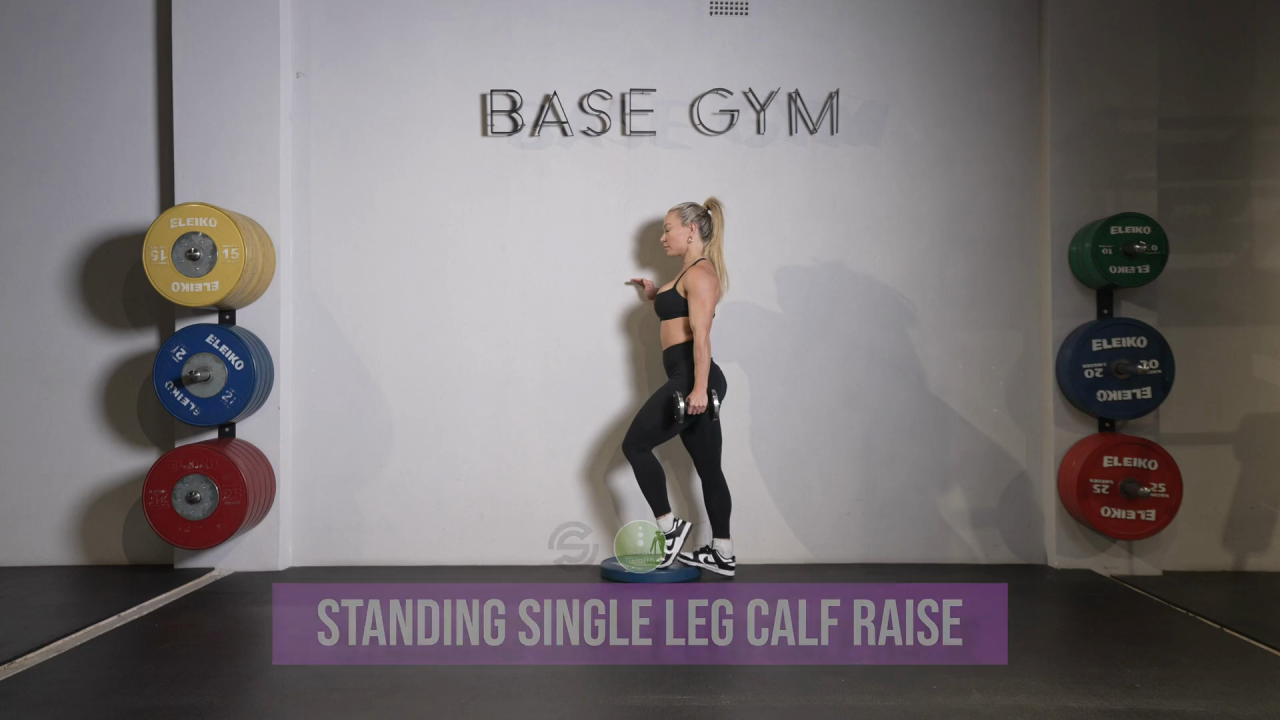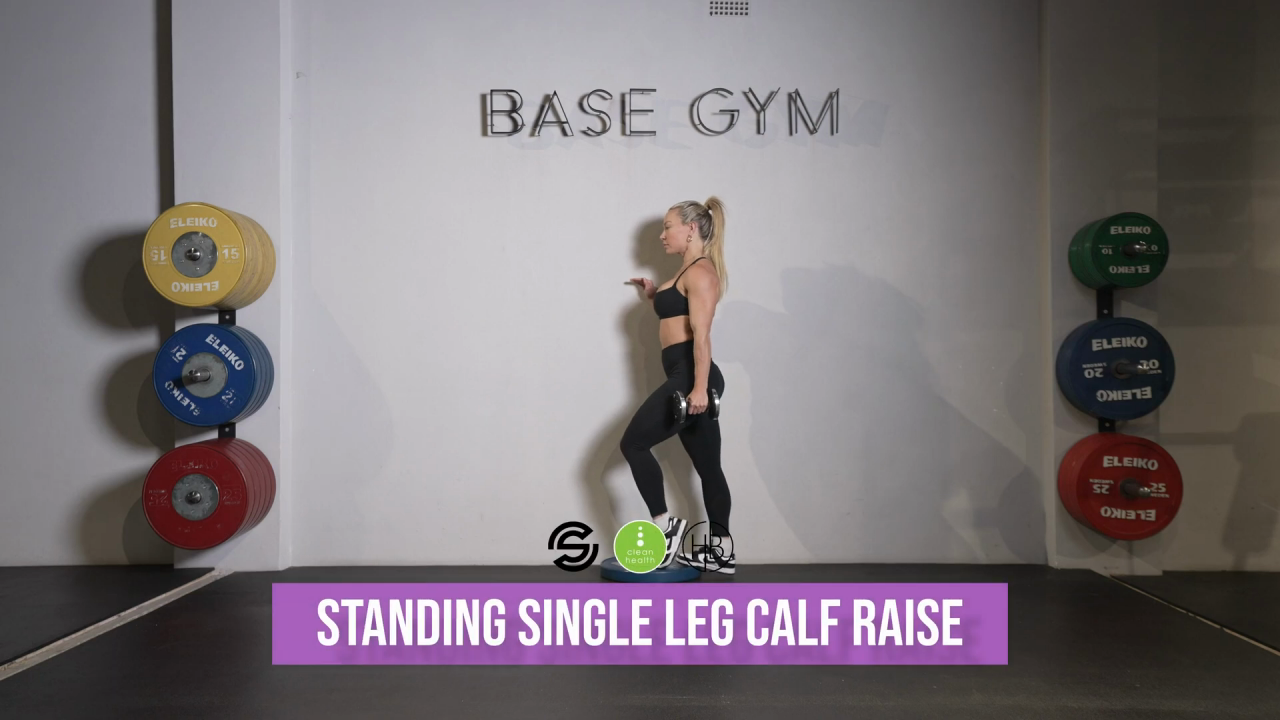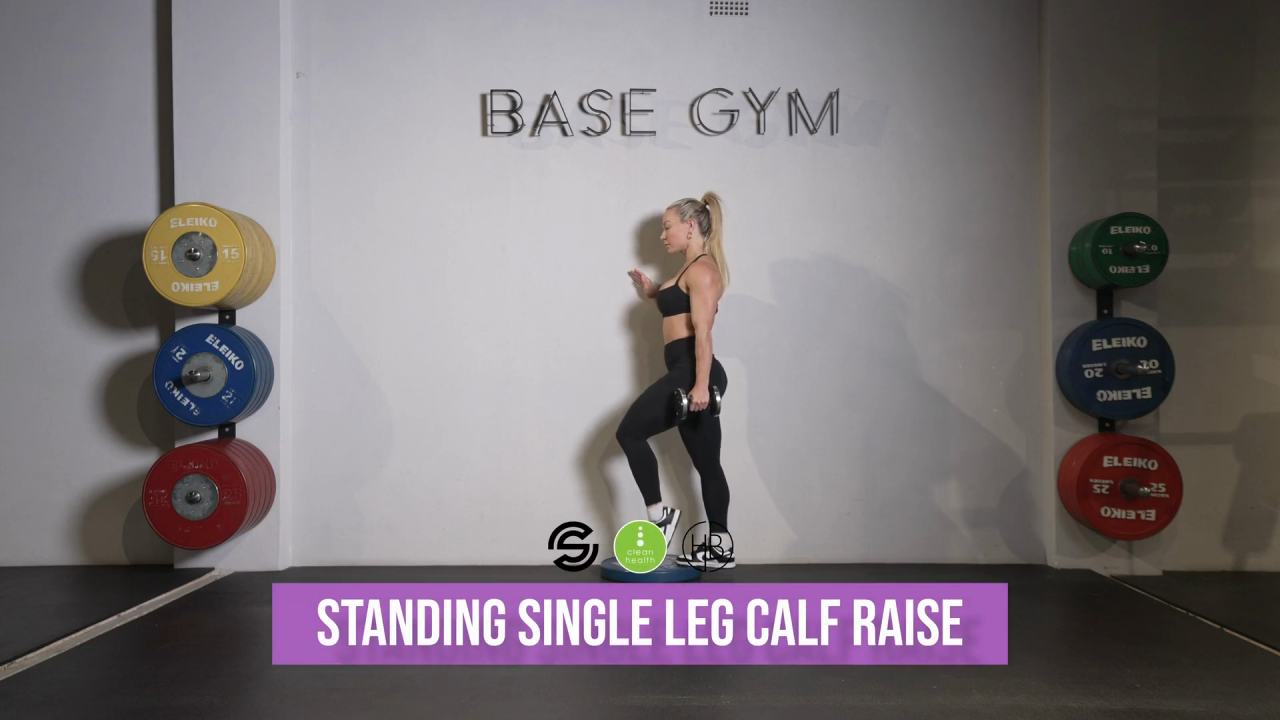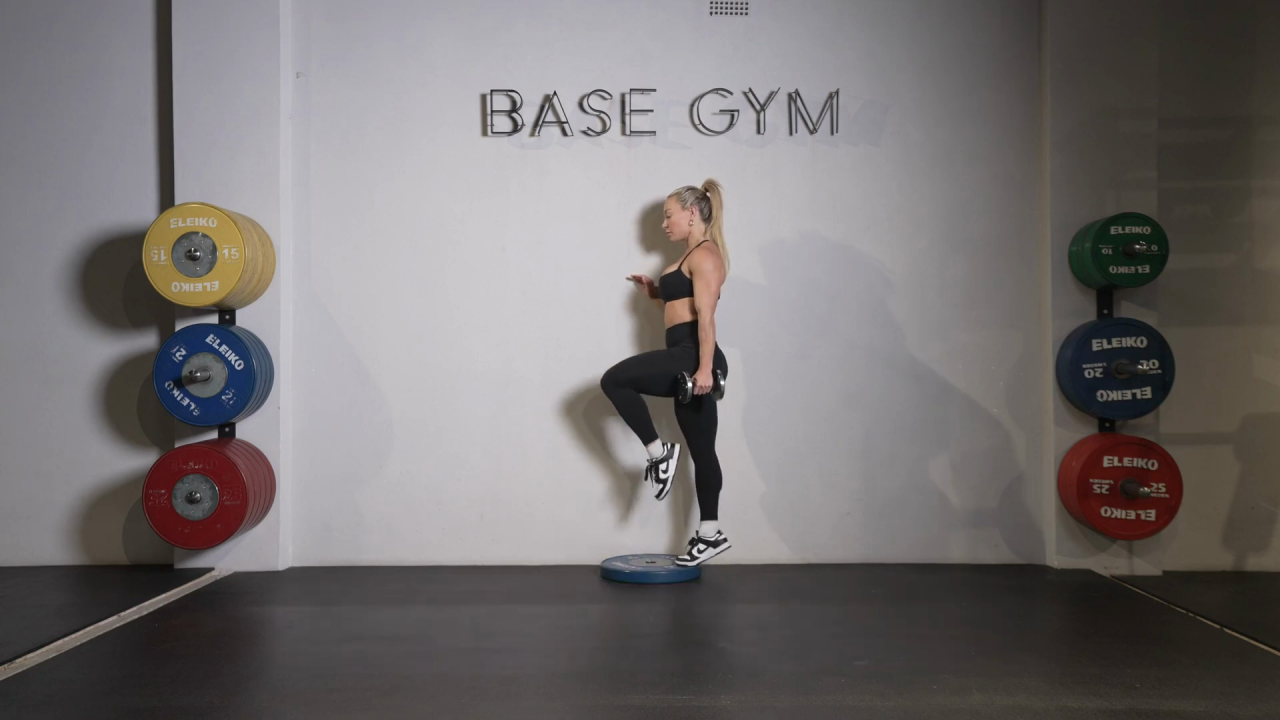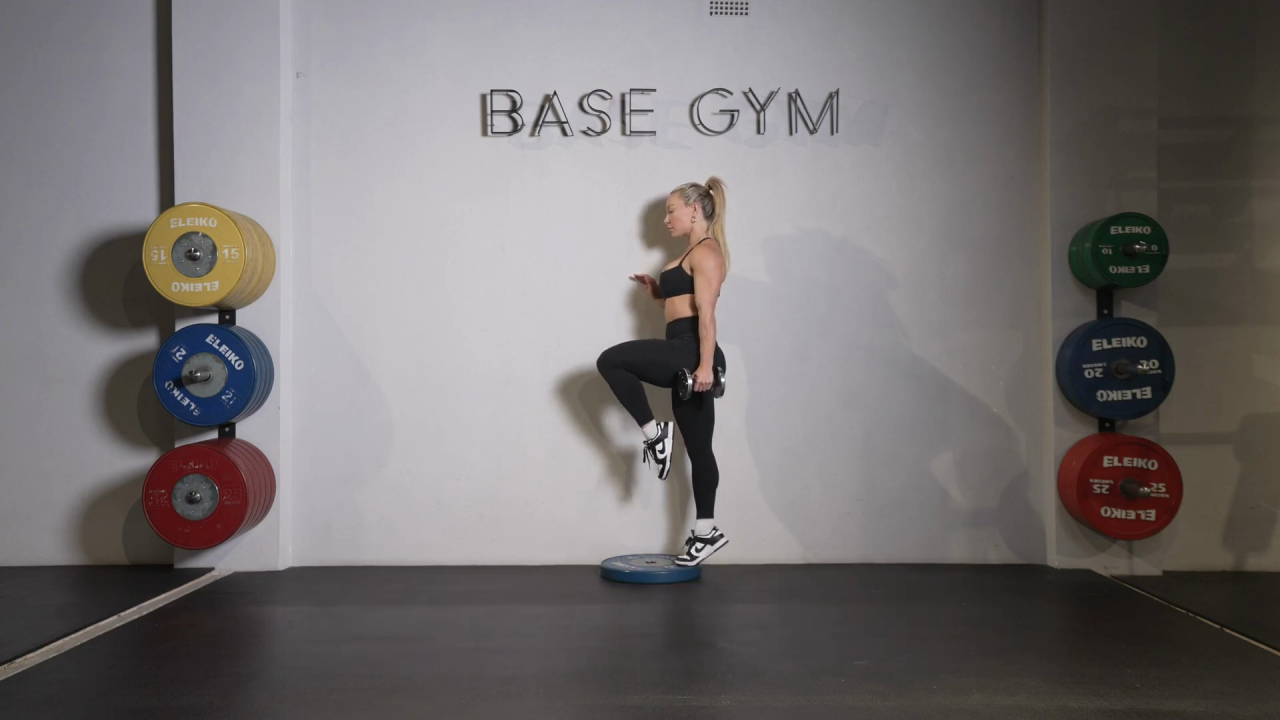
dt=1s
person 1, frame 1
left shoulder: (700, 272)
right shoulder: (691, 273)
left elbow: (701, 336)
left wrist: (700, 388)
right wrist: (657, 296)
left hip: (692, 377)
right hip: (690, 378)
left knee: (636, 444)
right knee: (708, 467)
left ankle: (669, 527)
right ankle: (722, 553)
person 1, frame 2
left shoulder: (700, 271)
right shoulder: (690, 272)
left elbow: (701, 335)
left wrist: (699, 386)
right wrist: (656, 296)
left hip: (691, 376)
right hip: (688, 377)
left knee: (633, 443)
right knee: (707, 466)
left ankle: (665, 525)
right ankle: (720, 551)
person 1, frame 3
left shoulder: (703, 269)
right shoulder: (692, 269)
left elbow: (703, 331)
left wrist: (701, 384)
right wrist: (655, 294)
left hip: (692, 373)
right hip: (689, 374)
left knee: (630, 432)
right knee: (706, 463)
left ankle: (659, 515)
right ankle: (719, 546)
person 1, frame 4
left shoulder: (705, 255)
right shoulder: (693, 257)
left elbow: (706, 316)
left wrist: (705, 368)
right wrist: (656, 292)
left hip: (693, 358)
right hip: (687, 359)
left knee: (615, 380)
right knee: (701, 450)
left ankle: (659, 452)
right ankle: (710, 533)
person 1, frame 5
left shoulder: (706, 252)
right shoulder: (694, 254)
left elbow: (706, 313)
left wrist: (706, 365)
right wrist: (659, 291)
left hip: (690, 353)
right hip: (685, 357)
left knee: (611, 361)
right knee: (697, 447)
left ankle: (654, 433)
right ankle: (706, 531)
